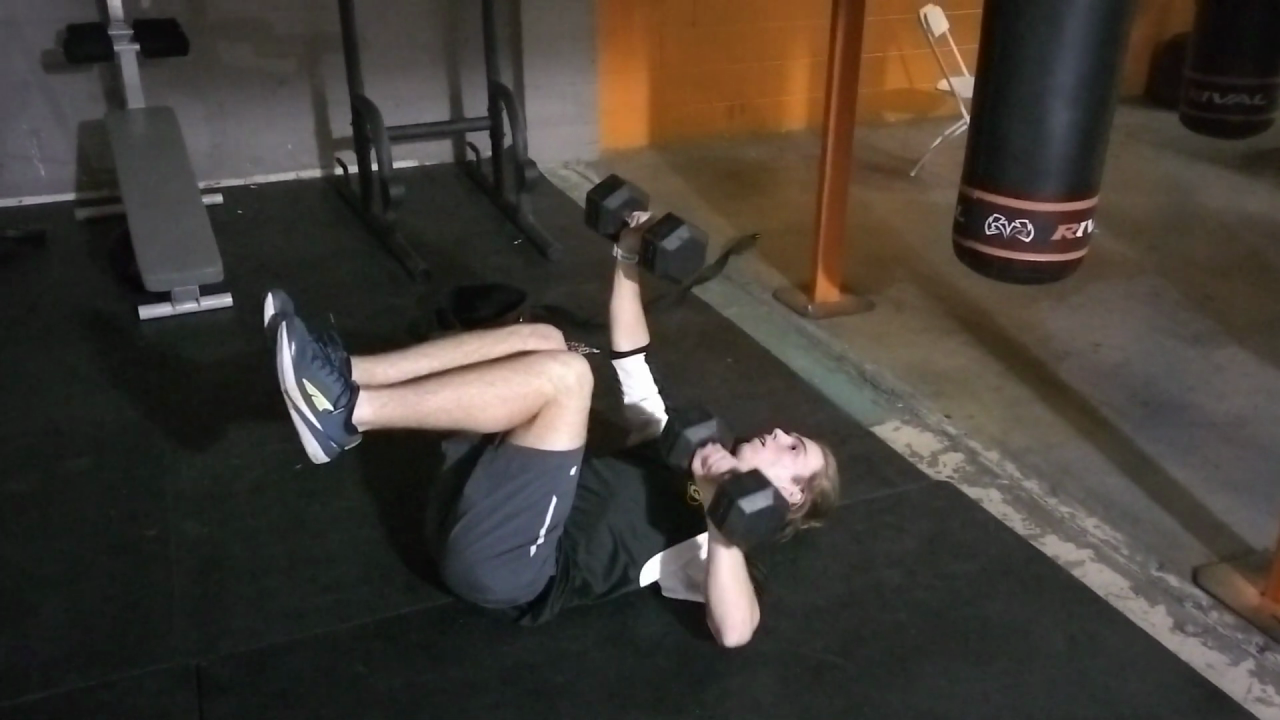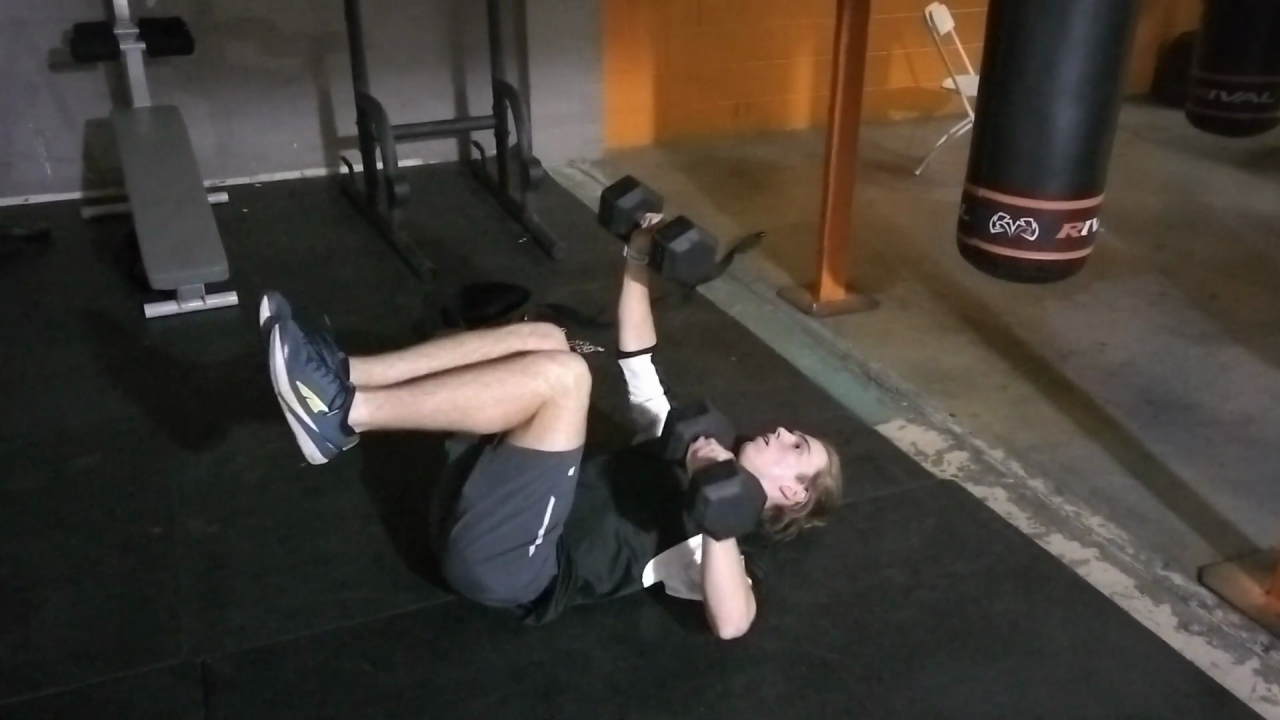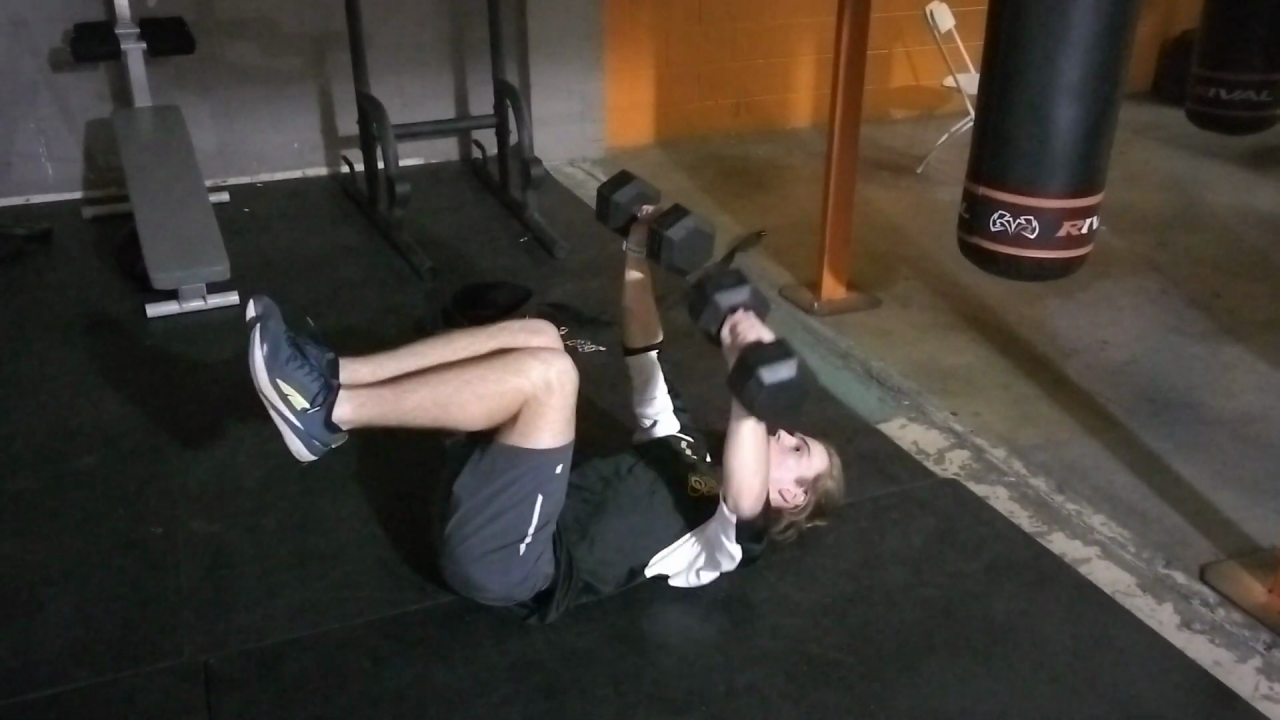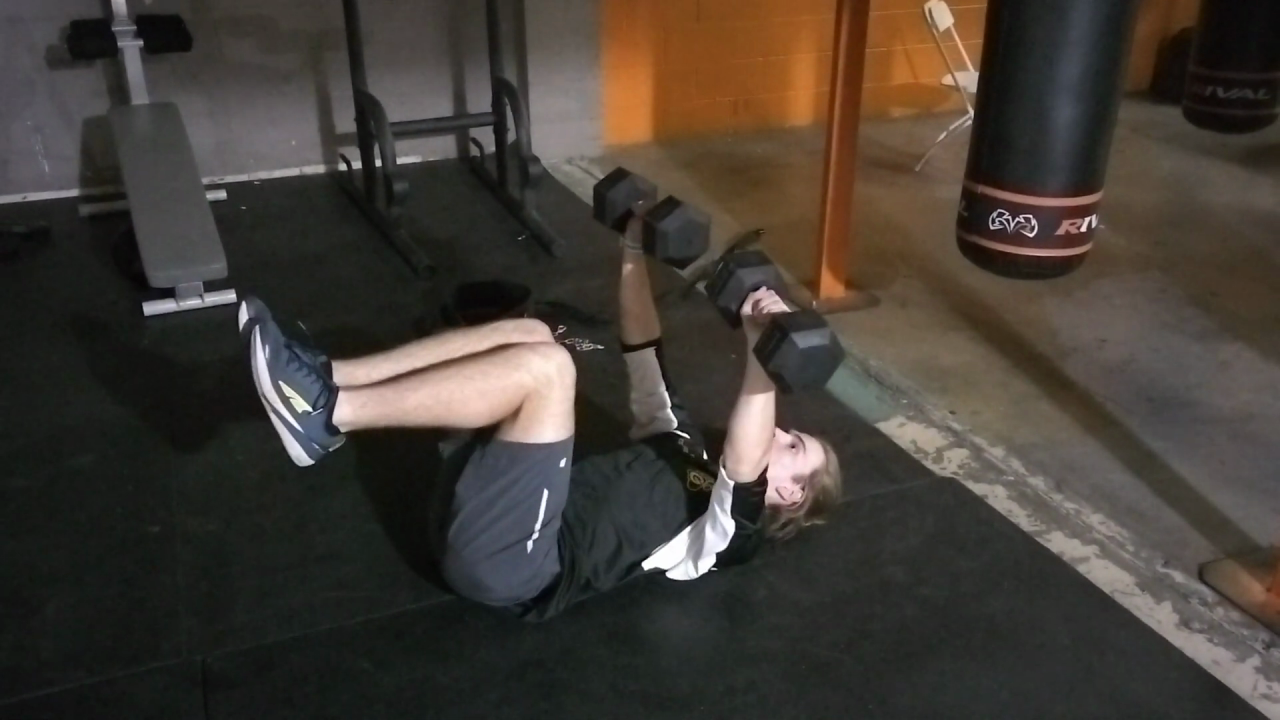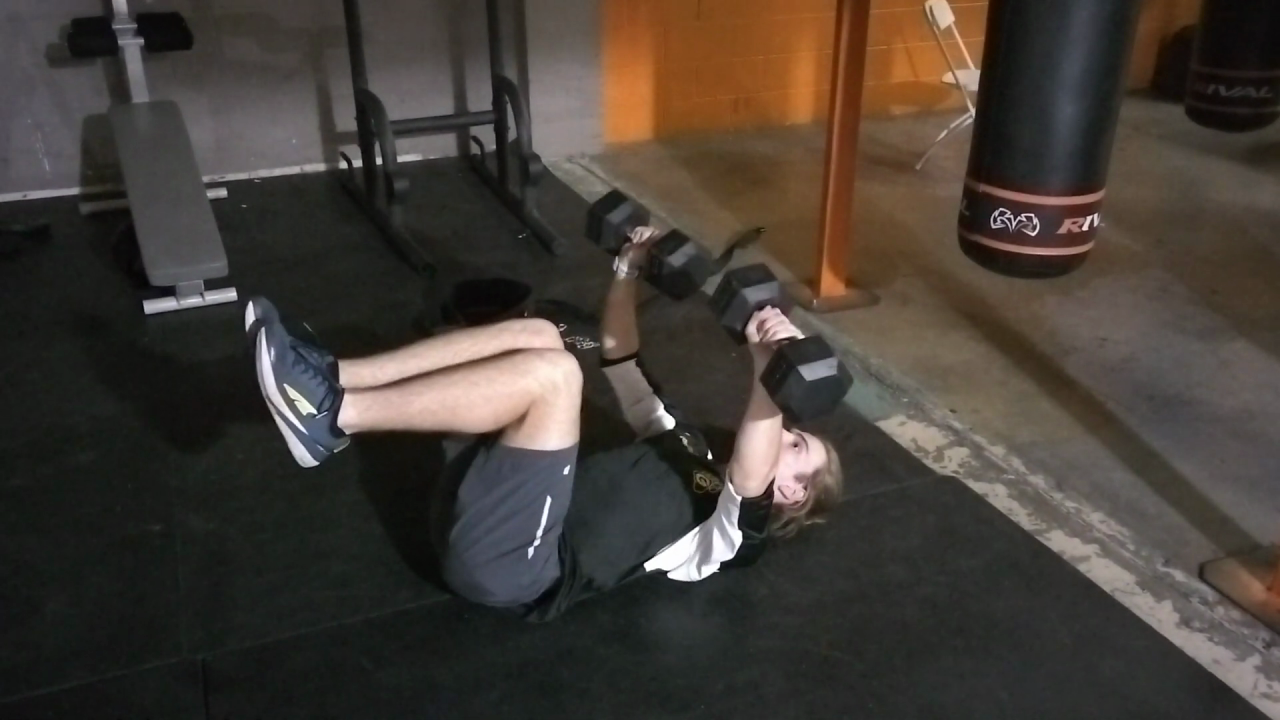
dt=0.5s
person 1, frame 1
left shoulder: (729, 534)
left elbow: (734, 629)
right elbow: (631, 359)
right wrist: (627, 260)
left hip: (502, 557)
right hip: (475, 504)
left knee: (564, 372)
right knee: (540, 339)
left ankle: (346, 414)
right ankle: (343, 374)
person 1, frame 2
left shoulder: (732, 533)
right shoulder: (681, 447)
left elbow: (730, 622)
right elbow: (637, 359)
right wrist: (638, 261)
left hip: (506, 560)
right hip: (478, 505)
left knee: (564, 372)
right knee: (545, 339)
left ankle: (342, 415)
right ankle: (341, 372)
person 1, frame 3
left shoulder: (730, 533)
right shoulder: (684, 445)
left elbow: (746, 498)
right elbow: (644, 354)
right wrist: (637, 255)
left hip: (505, 558)
right hip: (483, 504)
left knee: (548, 374)
right knee: (537, 337)
left ankle: (327, 413)
right ankle: (330, 374)
person 1, frame 4
left shoulder: (726, 530)
right shoulder: (680, 441)
left elbow: (744, 461)
right elbow: (641, 348)
left wrist: (763, 350)
right wrist: (634, 250)
left hip: (506, 557)
right hip: (477, 508)
left knee: (545, 365)
right knee: (527, 335)
left ankle: (326, 415)
right ankle: (325, 376)
person 1, frame 5
left shoulder: (730, 534)
right shoulder: (681, 442)
left elbow: (750, 476)
right elbow: (619, 359)
left wrist: (770, 370)
right wrist: (627, 271)
left hip: (508, 559)
right hip: (480, 501)
left knee: (552, 370)
right knee: (536, 334)
left ankle: (331, 416)
right ankle: (331, 374)
